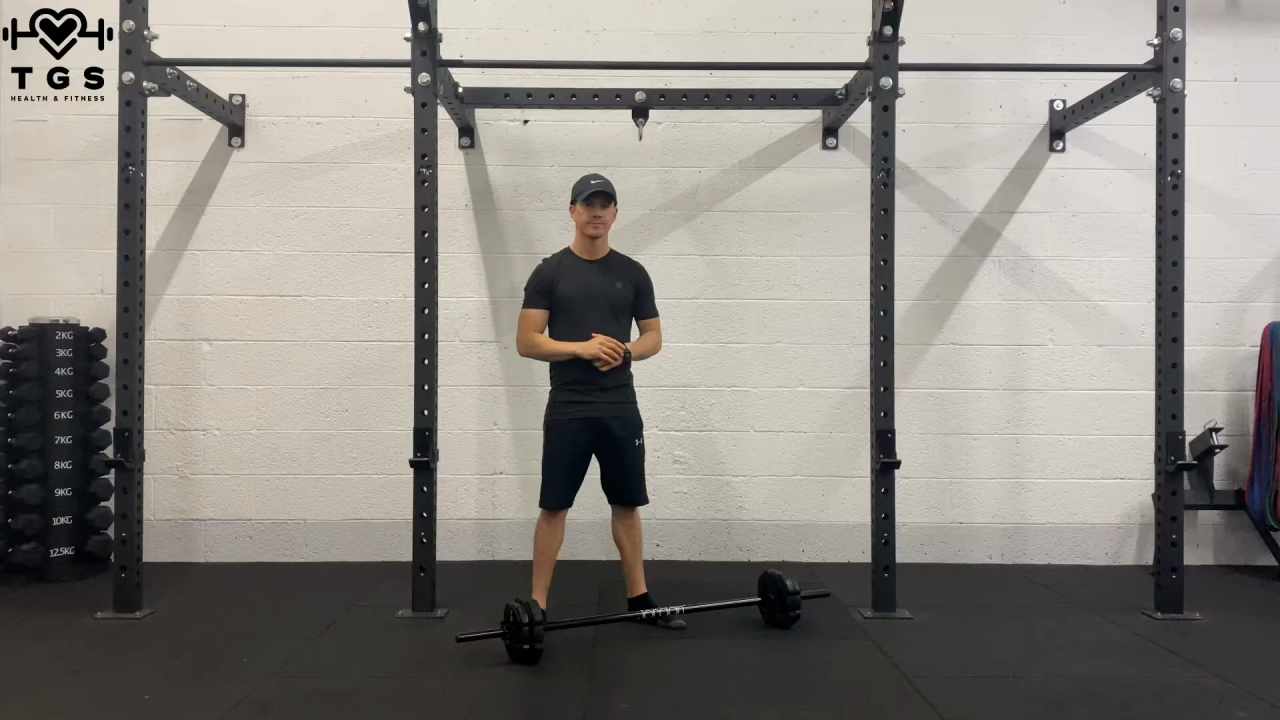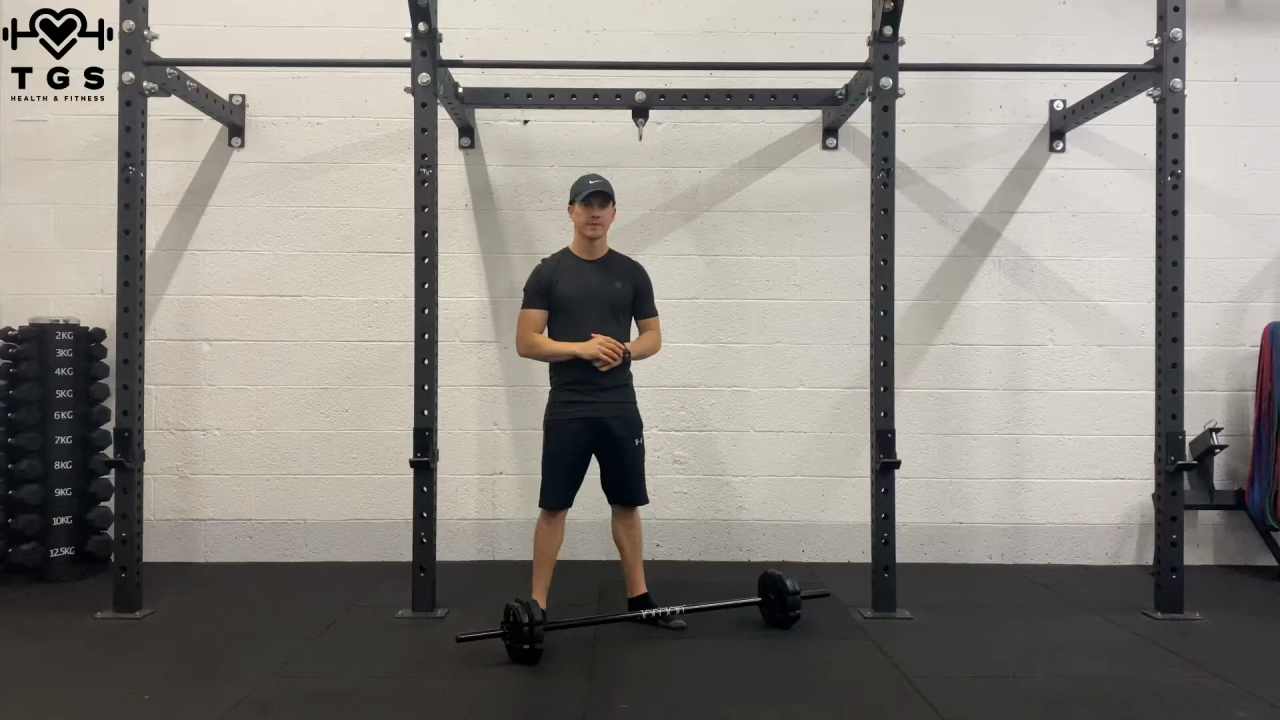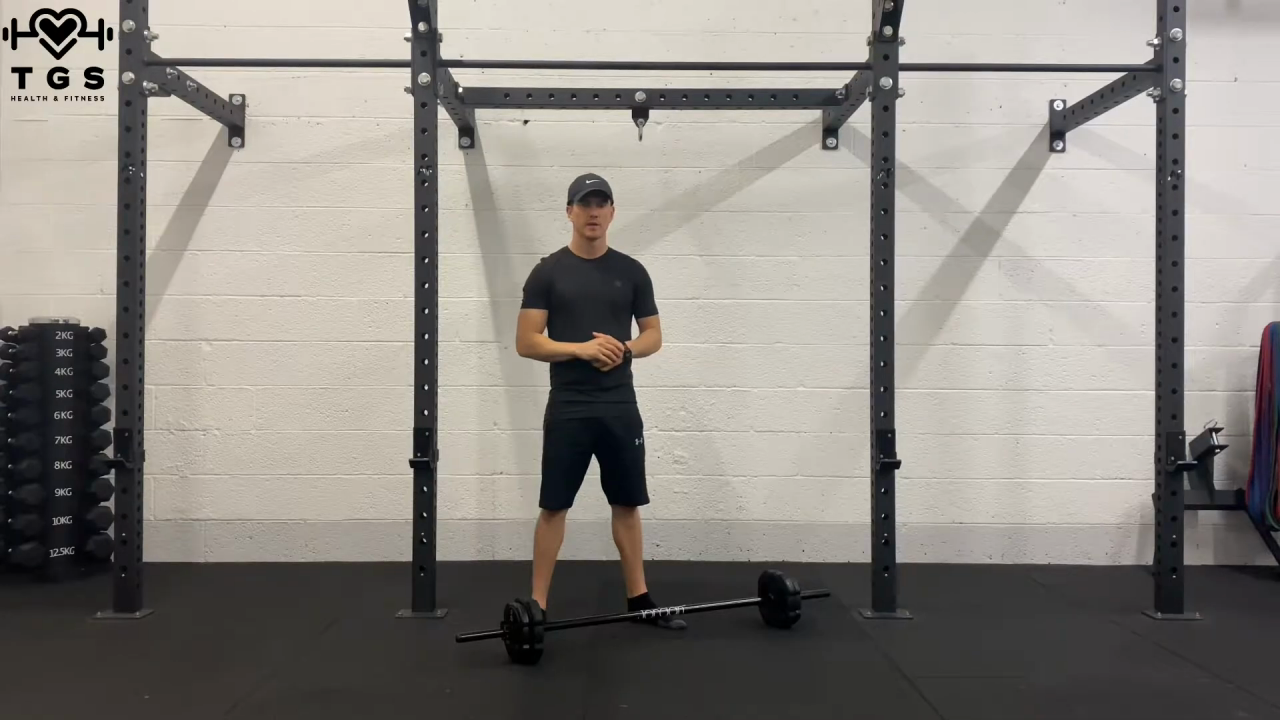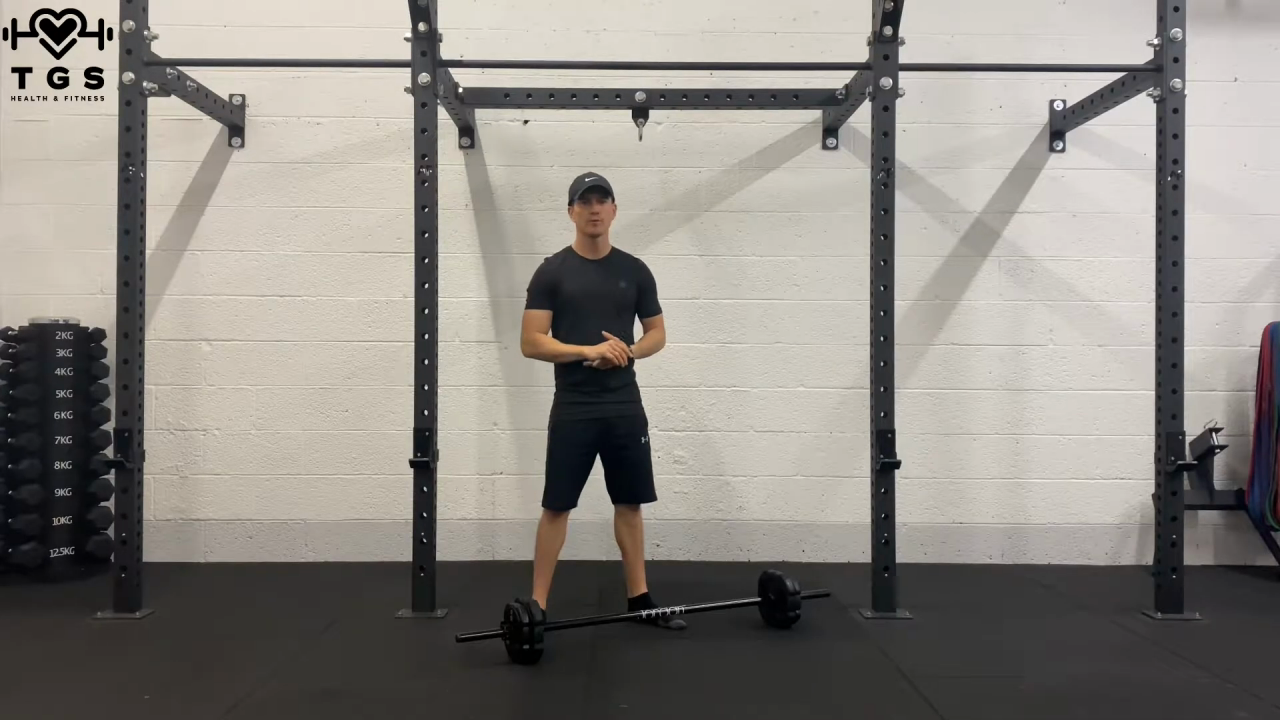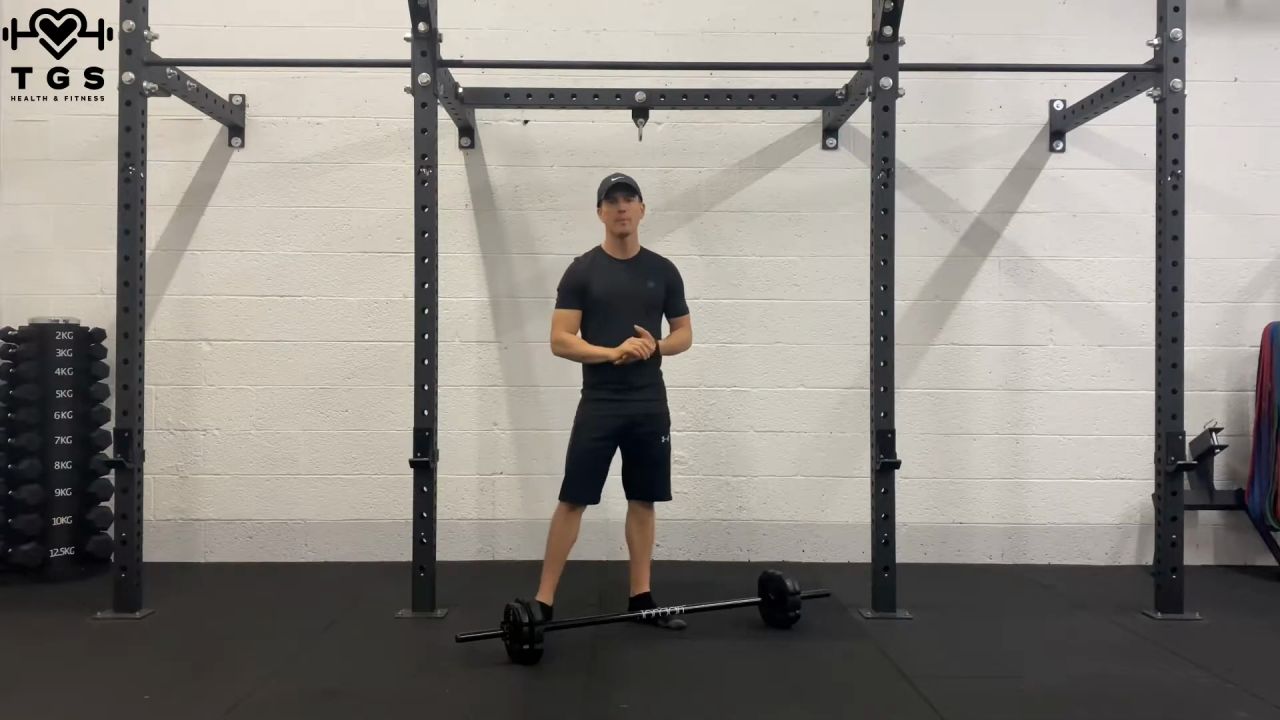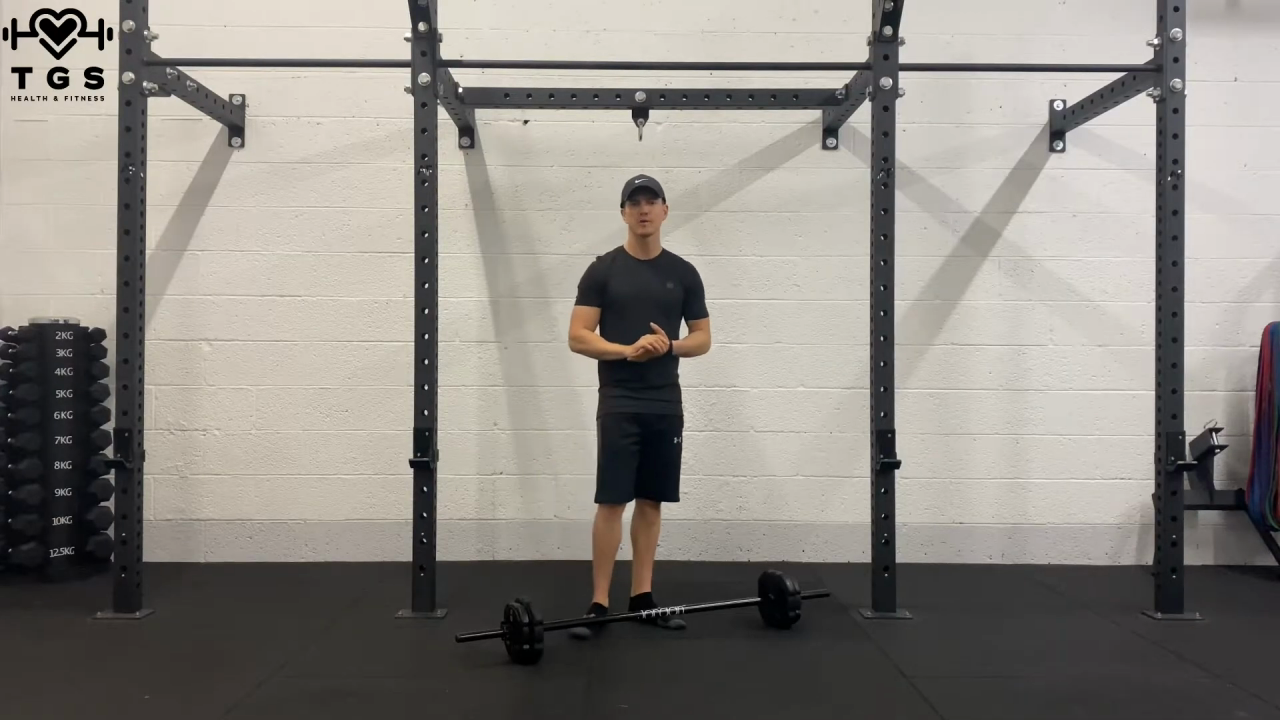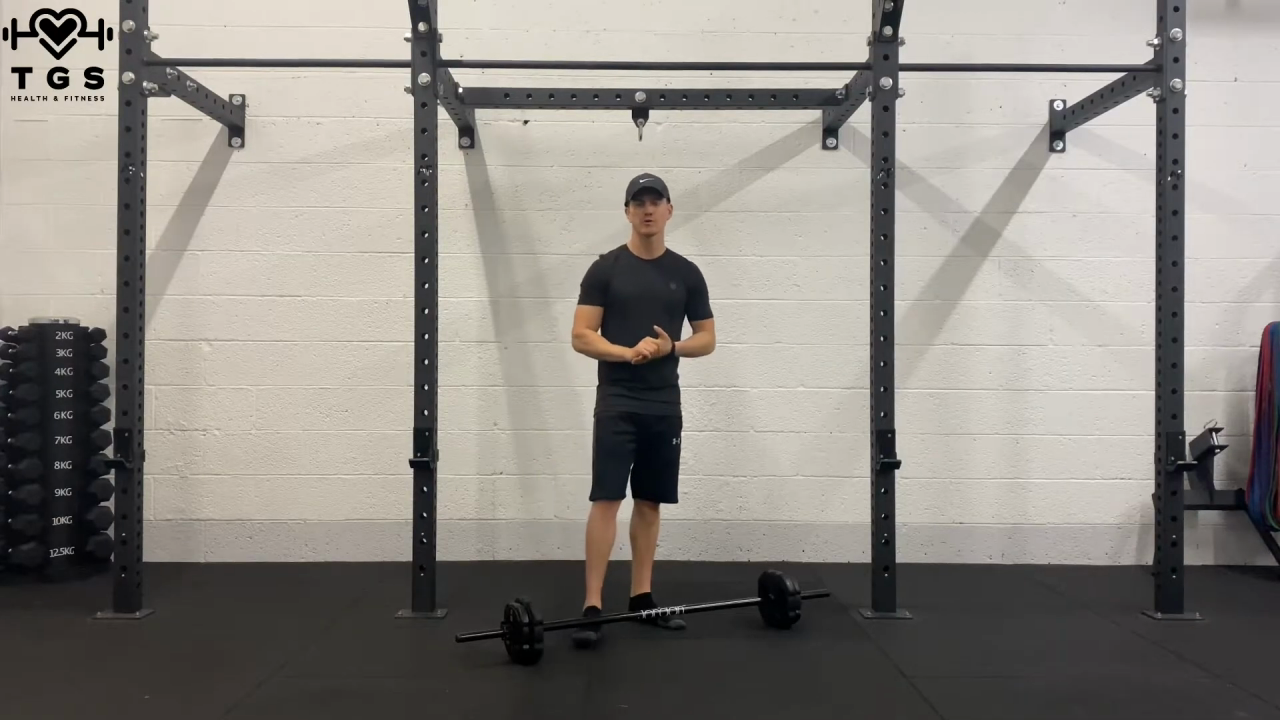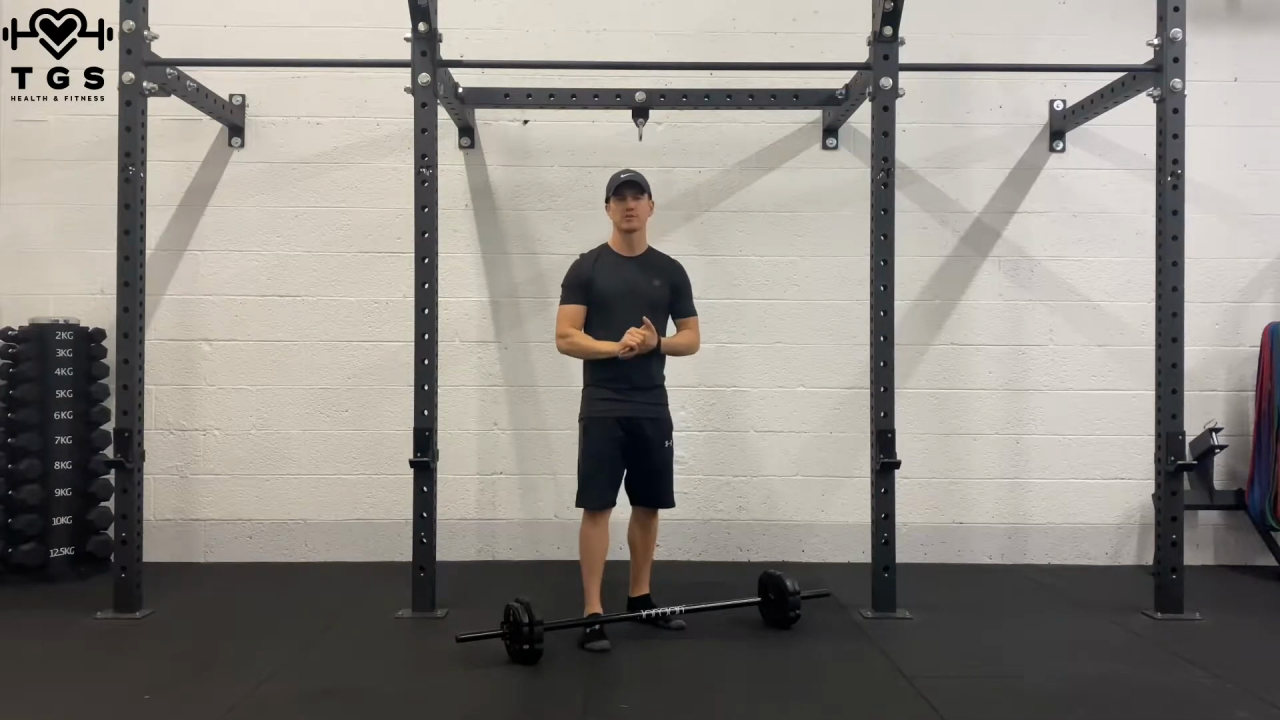
dt=0.4s
person 1, frame 1
left shoulder: (632, 273)
right shoulder: (550, 271)
left elbow: (654, 338)
right elbow: (526, 341)
left wrist: (624, 351)
right wrist: (582, 348)
left hip: (620, 407)
right hip: (568, 409)
left knee: (627, 503)
right knee: (554, 506)
left ankle: (638, 597)
right ankle: (537, 604)
person 1, frame 2
left shoulder: (631, 273)
right shoulder: (549, 272)
left elbow: (653, 337)
right elbow: (526, 342)
left wrist: (624, 350)
right wrist: (582, 348)
left hip: (620, 407)
right hip: (568, 408)
left knee: (627, 503)
right knee: (554, 506)
left ankle: (638, 596)
right ankle: (538, 604)
person 1, frame 3
left shoulder: (631, 271)
right shoulder: (548, 271)
left elbow: (653, 335)
right elbow: (526, 342)
left wrist: (624, 348)
right wrist: (580, 348)
left hip: (620, 406)
right hip: (569, 408)
left knee: (627, 503)
right knee: (554, 505)
left ankle: (638, 597)
right ankle: (538, 604)
person 1, frame 4
left shoulder: (635, 270)
right shoulder: (552, 271)
left elbow: (657, 333)
right elbow: (531, 342)
left wrist: (629, 350)
right wrist: (588, 351)
left hip: (625, 406)
right hip: (574, 408)
left knee: (630, 502)
right knee: (557, 506)
left ankle: (639, 597)
right ankle: (537, 604)
person 1, frame 5
left shoulder: (663, 271)
right shoulder: (582, 271)
left elbow: (684, 334)
right elbow: (560, 341)
left wrist: (655, 346)
right wrist: (612, 352)
left hip: (649, 404)
right hip: (600, 403)
left knee: (643, 500)
right knee: (574, 500)
left ankle: (641, 596)
right ankle: (544, 601)
person 1, frame 6
left shoulder: (683, 273)
right shoulder: (603, 270)
left elbow: (703, 338)
right elbow: (578, 337)
left wrist: (670, 345)
right wrist: (628, 349)
left hip: (665, 403)
right hip: (619, 401)
left knee: (651, 501)
right knee: (612, 501)
left ankle: (642, 595)
right ankle: (599, 602)
person 1, frame 7
left shoulder: (687, 273)
right shoulder: (605, 268)
left elbow: (707, 339)
right elbow: (581, 336)
left wrist: (670, 346)
right wrist: (629, 352)
left hip: (664, 404)
right hip: (616, 401)
left knee: (649, 502)
right knee: (606, 500)
left ankle: (641, 596)
right ankle: (592, 606)
person 1, frame 8
left shoulder: (670, 270)
right shoulder: (586, 267)
left elbow: (691, 339)
right elbow: (565, 337)
left wrist: (655, 342)
right wrist: (616, 347)
left hip: (652, 406)
right hip: (603, 406)
left knee: (650, 505)
right knee: (597, 507)
left ankle: (639, 596)
right ankle: (593, 613)
